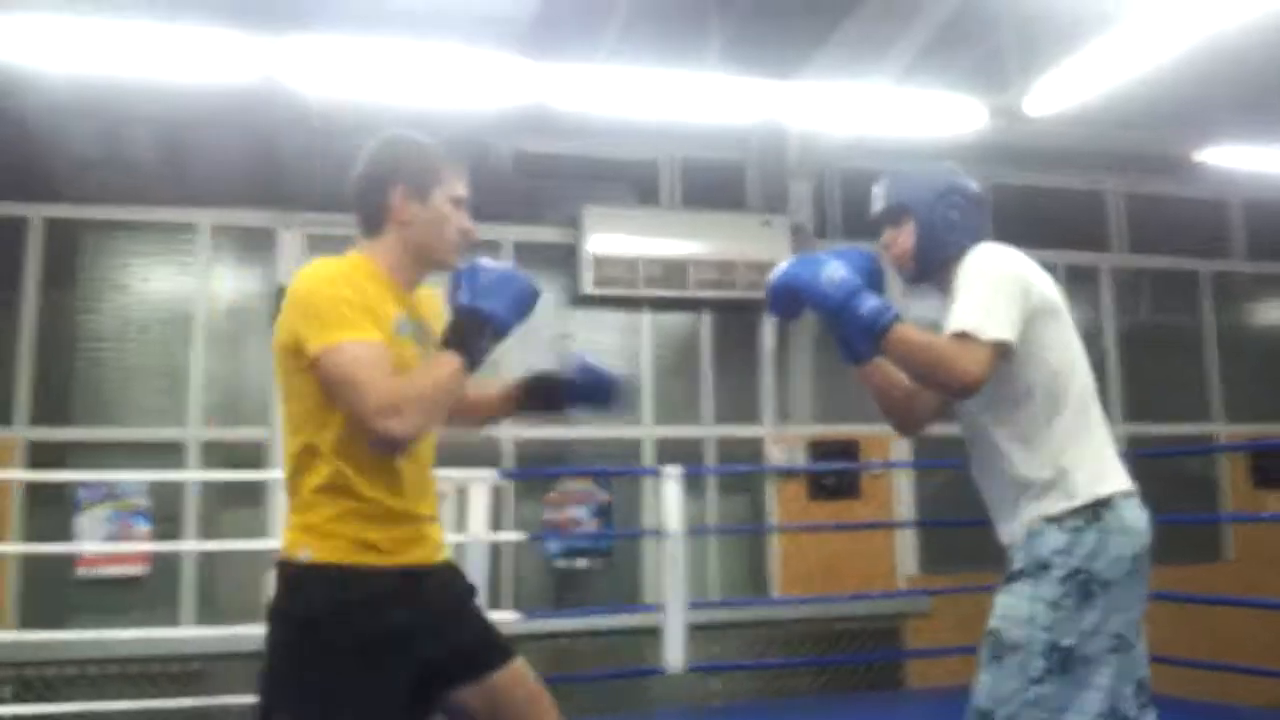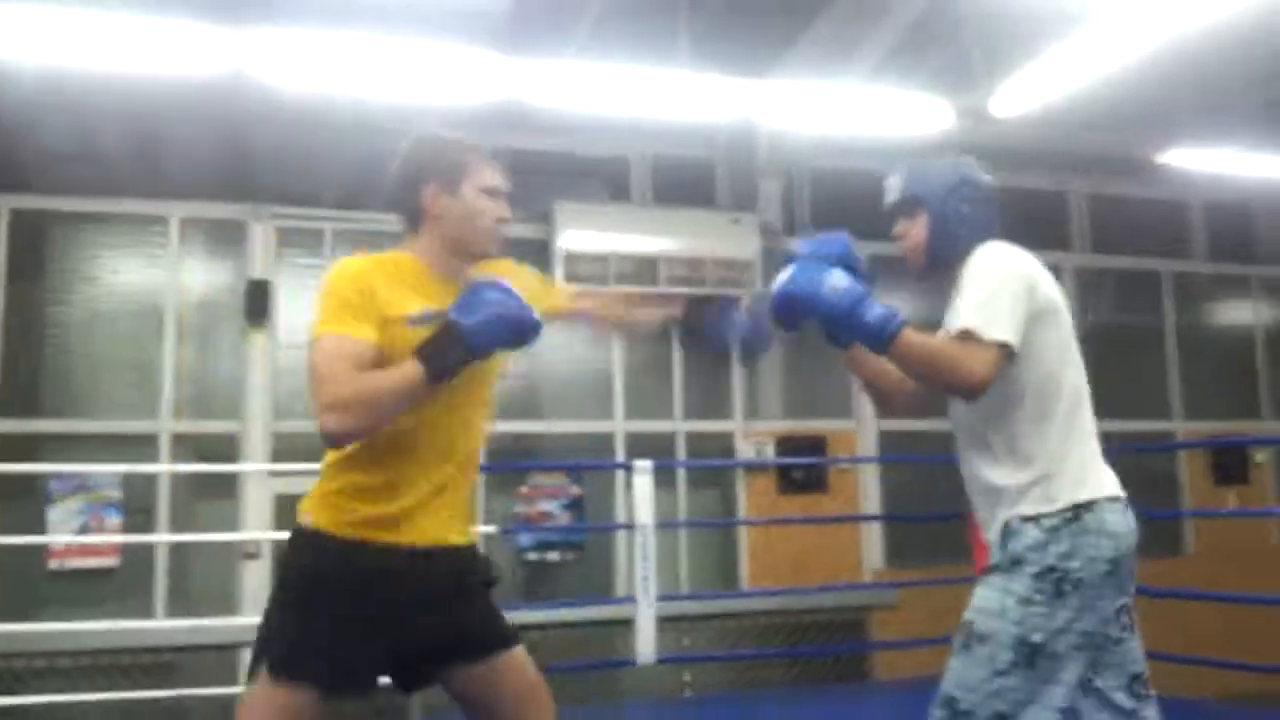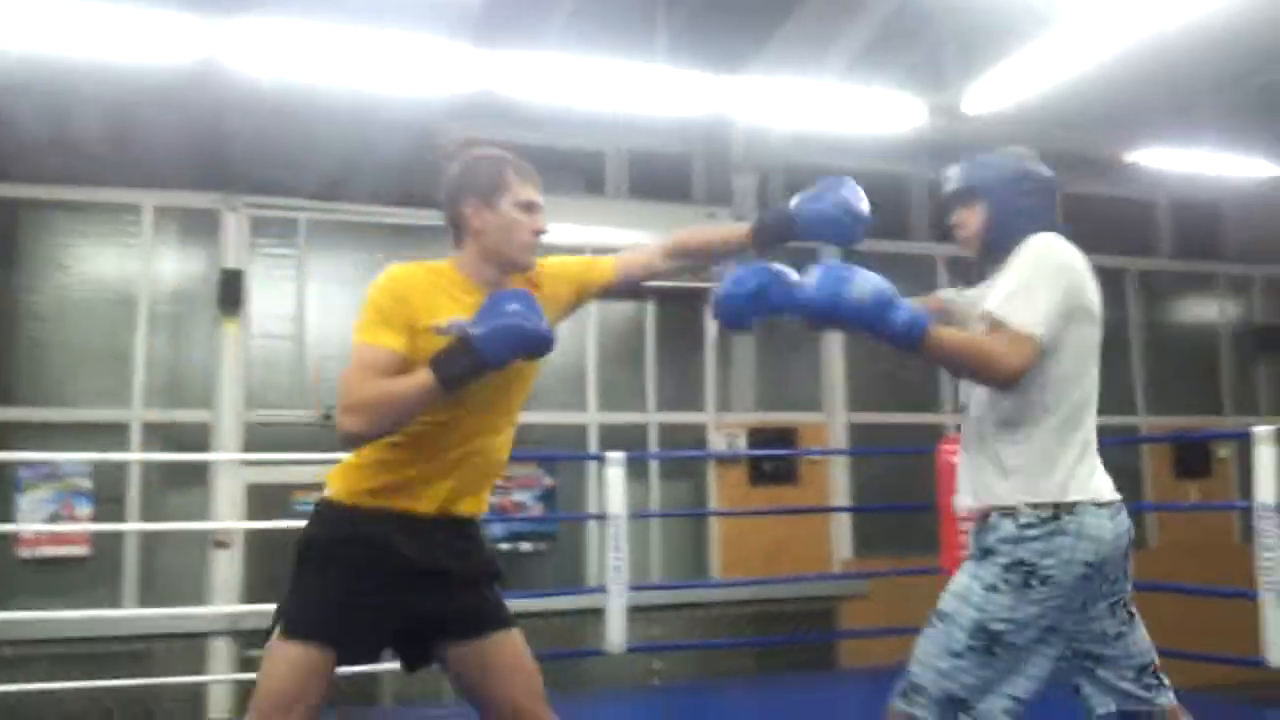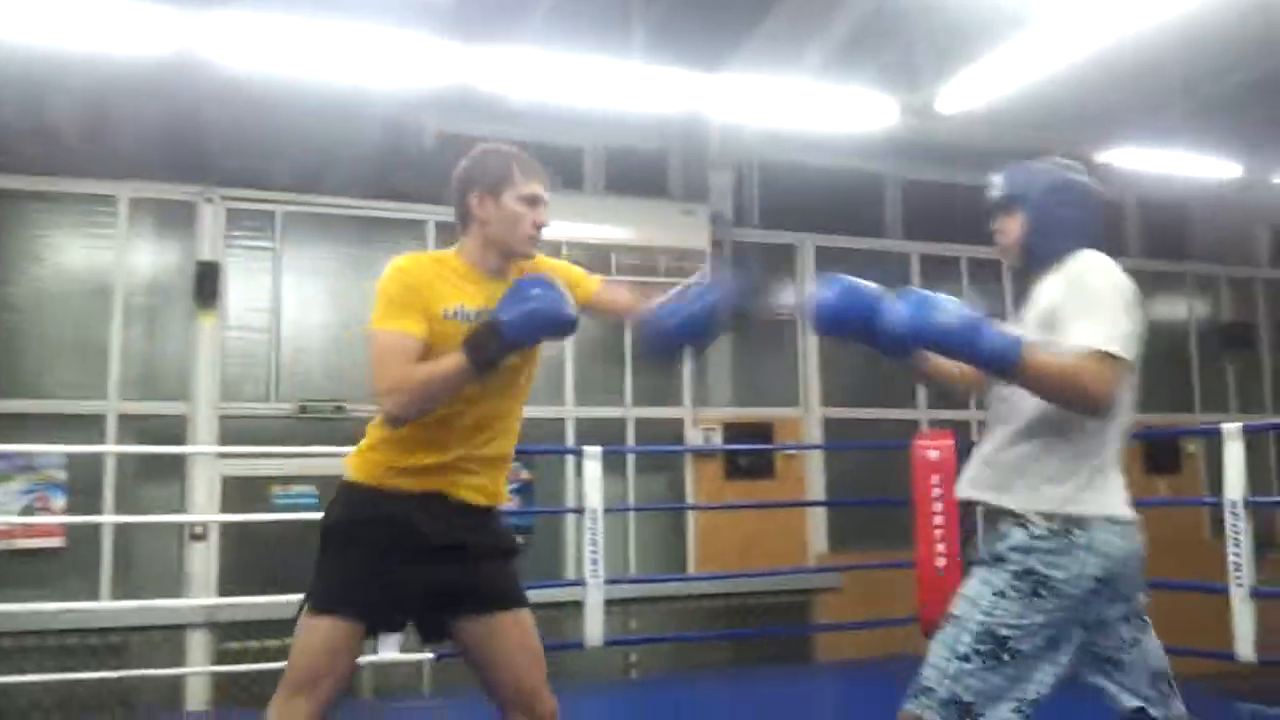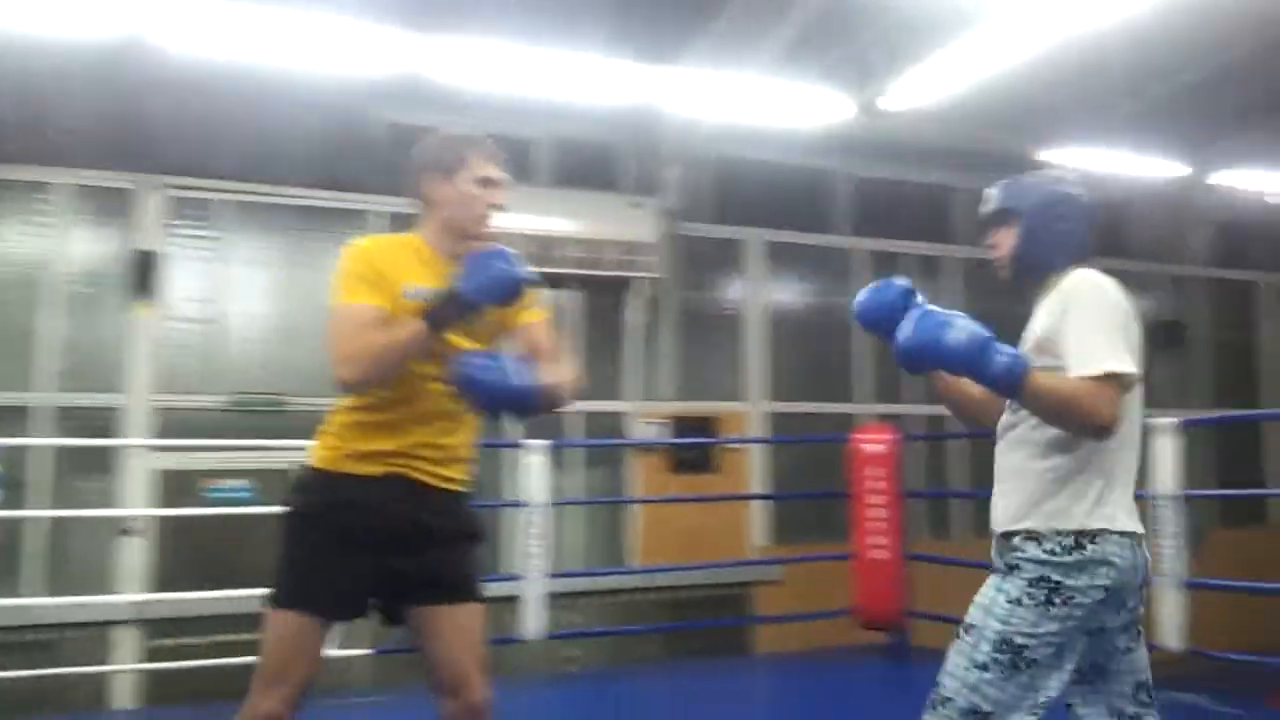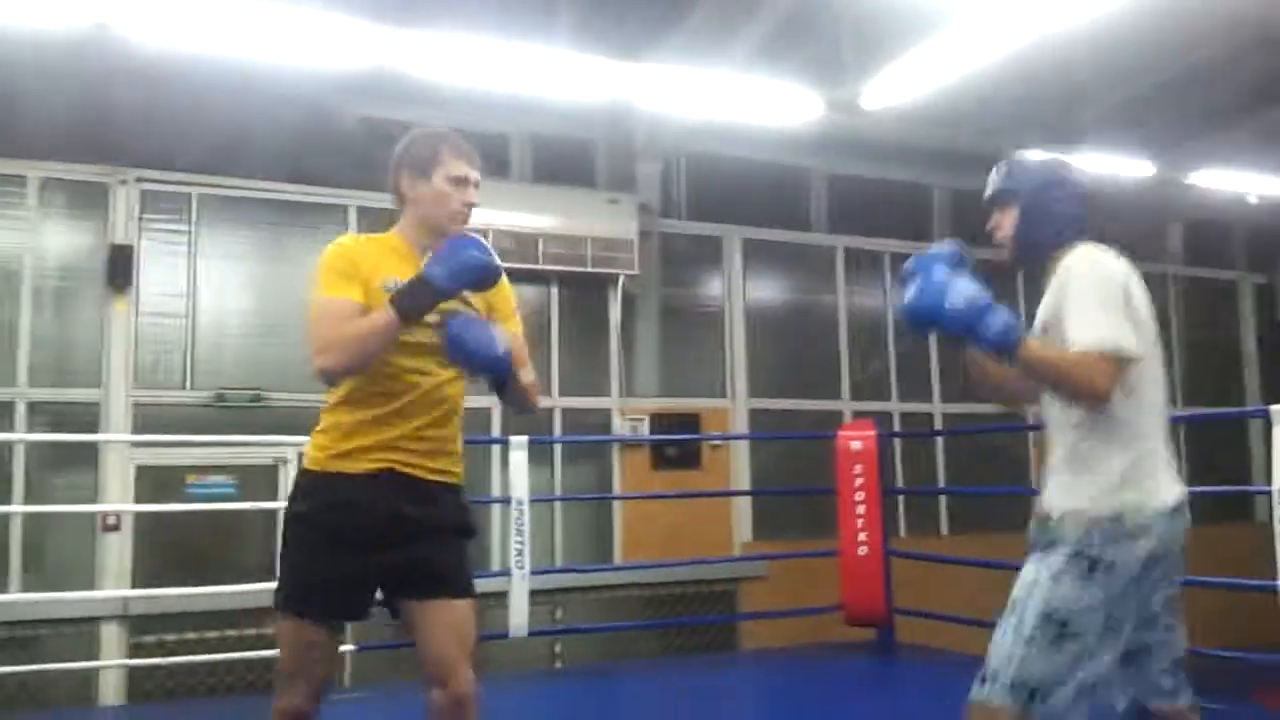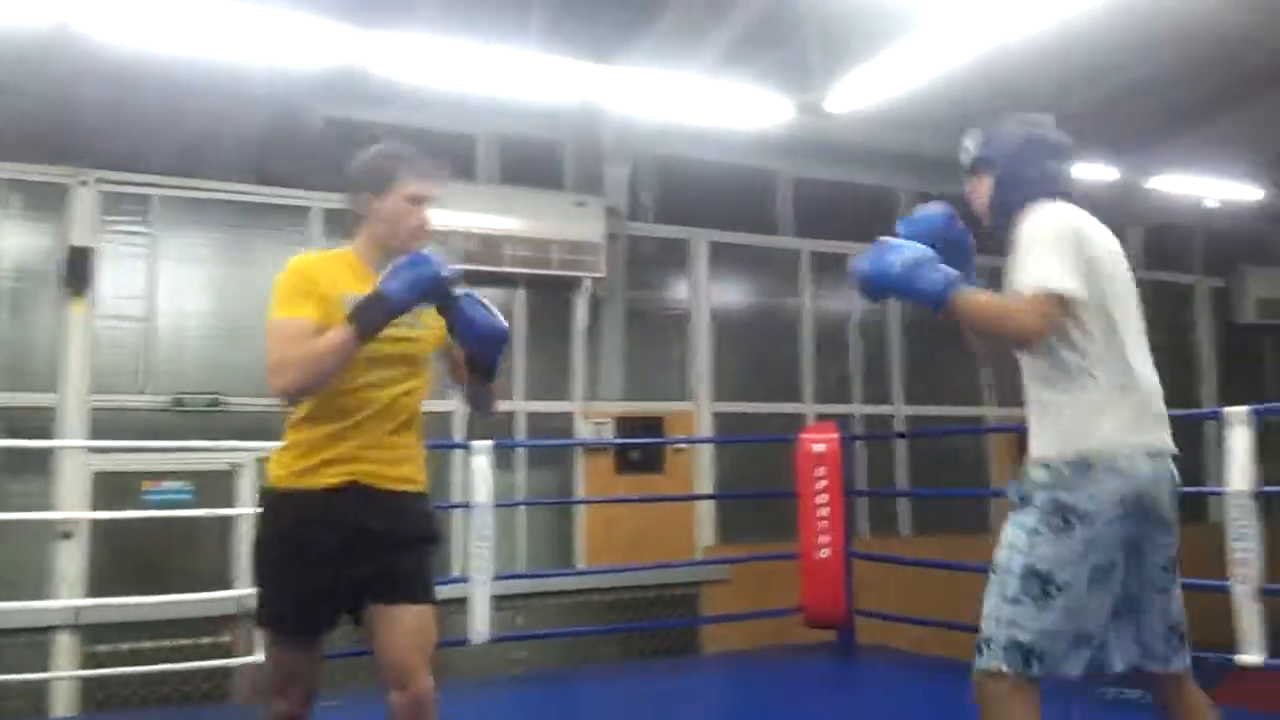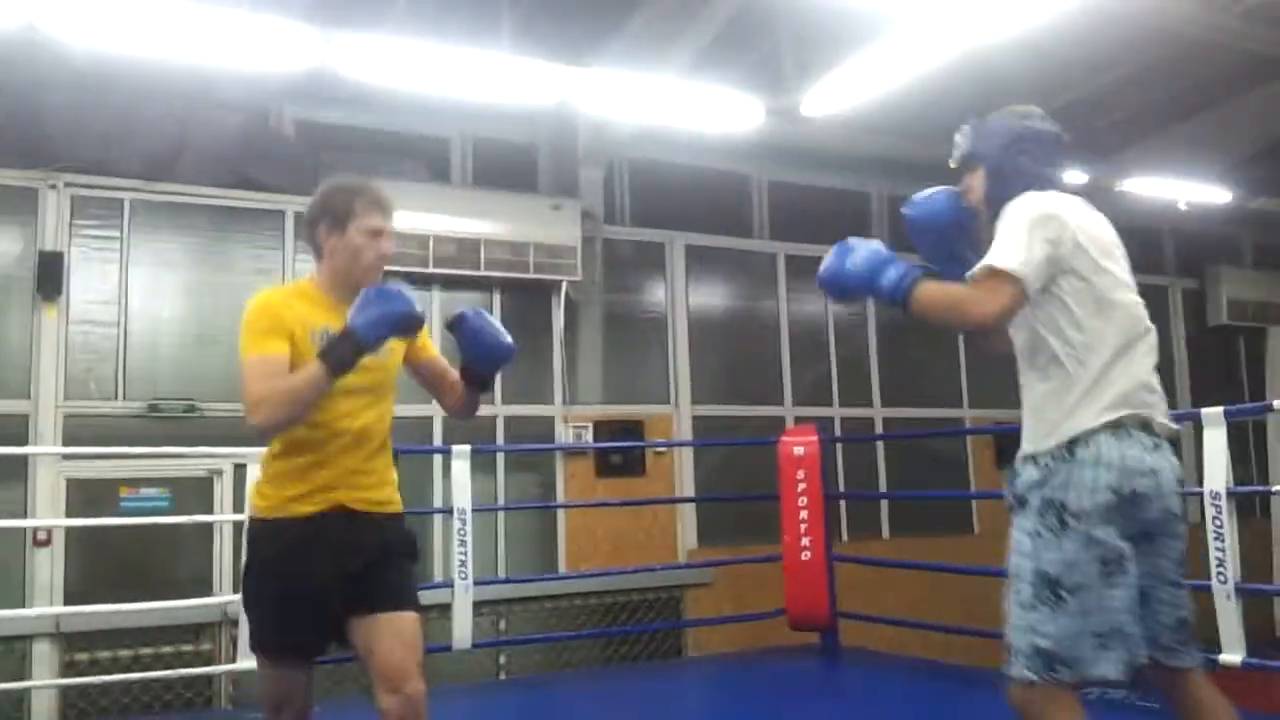
dt=0.1s
person 1, frame 1
left shoulder: (441, 293)
right shoulder: (328, 289)
right elbow: (395, 420)
left wrist: (537, 392)
right wrist: (469, 335)
left hip: (419, 576)
right hip: (339, 584)
person 1, frame 2
left shoulder: (497, 284)
right shoulder: (359, 281)
left elbow: (600, 307)
right elbow: (338, 417)
left wrist: (687, 313)
right wrist: (449, 348)
left hip: (442, 560)
right hip: (345, 554)
person 1, frame 3
left shoulder: (548, 283)
right shoulder: (402, 289)
left elbow: (668, 254)
right elbow: (355, 419)
left wrist: (771, 227)
right wrist: (459, 360)
left hip: (448, 536)
right hip: (359, 526)
person 1, frame 4
left shoulder: (546, 280)
right shoulder: (414, 276)
left elbow: (643, 310)
right elbow: (396, 401)
left wrist: (692, 304)
right wrist: (493, 341)
left hip: (471, 518)
right hip: (380, 505)
person 1, frame 5
left shoulder: (506, 281)
right shoulder: (372, 258)
left elbow: (560, 377)
right elbow: (352, 370)
left wrist: (531, 386)
right wrist: (448, 305)
left hip: (436, 498)
right hip: (344, 486)
person 1, frame 6
left shoulder: (485, 277)
right shoulder: (352, 256)
left elbow: (528, 396)
right elbow: (330, 361)
left wrist: (503, 370)
right wrist: (420, 292)
left hip: (430, 493)
right hip: (340, 483)
person 1, frame 7
left shoulder: (433, 291)
right shoulder: (307, 274)
left elbow: (479, 397)
right elbow: (288, 380)
left wrist: (482, 359)
right wrist: (375, 309)
left hip: (394, 502)
right hip: (305, 500)
person 1, frame 8
left shoulder: (397, 314)
right shoulder: (273, 309)
left elbow: (458, 403)
right elbow: (264, 415)
left wrist: (480, 373)
right wrist: (347, 345)
left hip: (372, 523)
right hip: (288, 526)
person 2, frame 1
left shoulder: (992, 265)
right shoulder: (977, 291)
left elbow: (963, 374)
right elbow: (912, 415)
left wrist: (853, 306)
right wrist: (853, 335)
left hip: (1073, 527)
right hip: (1093, 523)
person 2, frame 2
left shoulder: (997, 263)
right shoulder: (980, 287)
left elbow: (969, 374)
right elbow: (895, 390)
left wrist: (859, 313)
right wrist: (843, 325)
left hip: (1056, 529)
right hip: (1080, 523)
person 2, frame 3
left shoulder: (1048, 256)
right shoulder: (1009, 282)
left elbow: (1004, 363)
right elbow: (926, 317)
left wrist: (890, 313)
right wrist: (800, 292)
left hip: (1039, 527)
right hip: (1083, 522)
person 2, frame 4
left shoulder: (1092, 273)
right shoulder: (1051, 296)
left elbow: (1093, 389)
right elbow: (965, 376)
left wrist: (984, 340)
right wrist: (891, 325)
left hip: (1053, 538)
right hip: (1097, 537)
person 2, frame 5
left shoulder: (1092, 297)
right shoulder: (1057, 307)
left elbow: (1099, 412)
right elbow: (985, 412)
left wrist: (976, 354)
right wrist: (921, 350)
left hip: (1064, 551)
right hip: (1102, 547)
person 2, frame 6
left shoulder: (1088, 270)
right shoulder: (1075, 282)
left elbow: (1093, 382)
right elbow: (1018, 389)
left wrist: (988, 323)
right wrist: (965, 322)
left hip: (1103, 528)
right hip: (1143, 524)
person 2, frame 7
left shoulder: (1052, 222)
right shoulder: (1082, 234)
left elbow: (1031, 324)
right elbow: (1034, 340)
left wrist: (931, 282)
right wrist: (952, 272)
left hip: (1087, 471)
right hip: (1144, 468)
right knee: (1168, 670)
person 2, frame 8
left shoulder: (1034, 210)
right shoulder: (1080, 220)
left elbow: (984, 310)
right elbow: (1020, 326)
left wrist: (891, 277)
right wrist: (955, 260)
left hip: (1080, 461)
right hip: (1146, 458)
right knee: (1179, 671)
